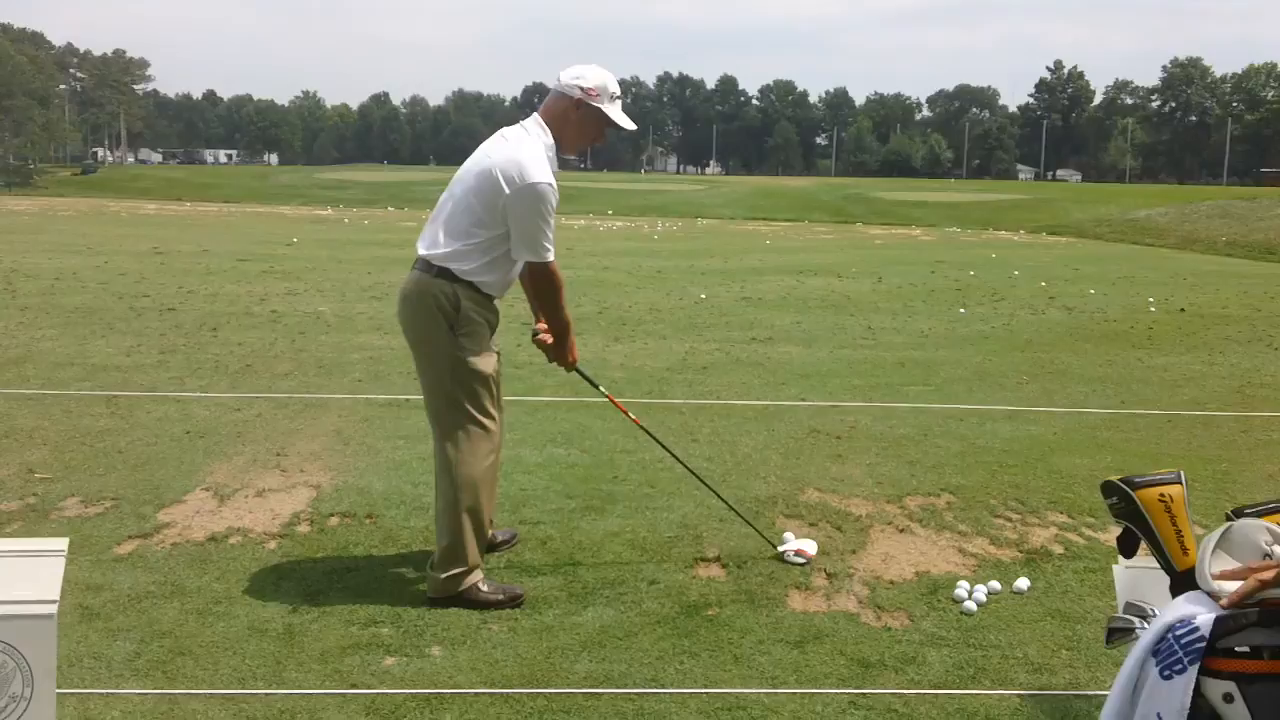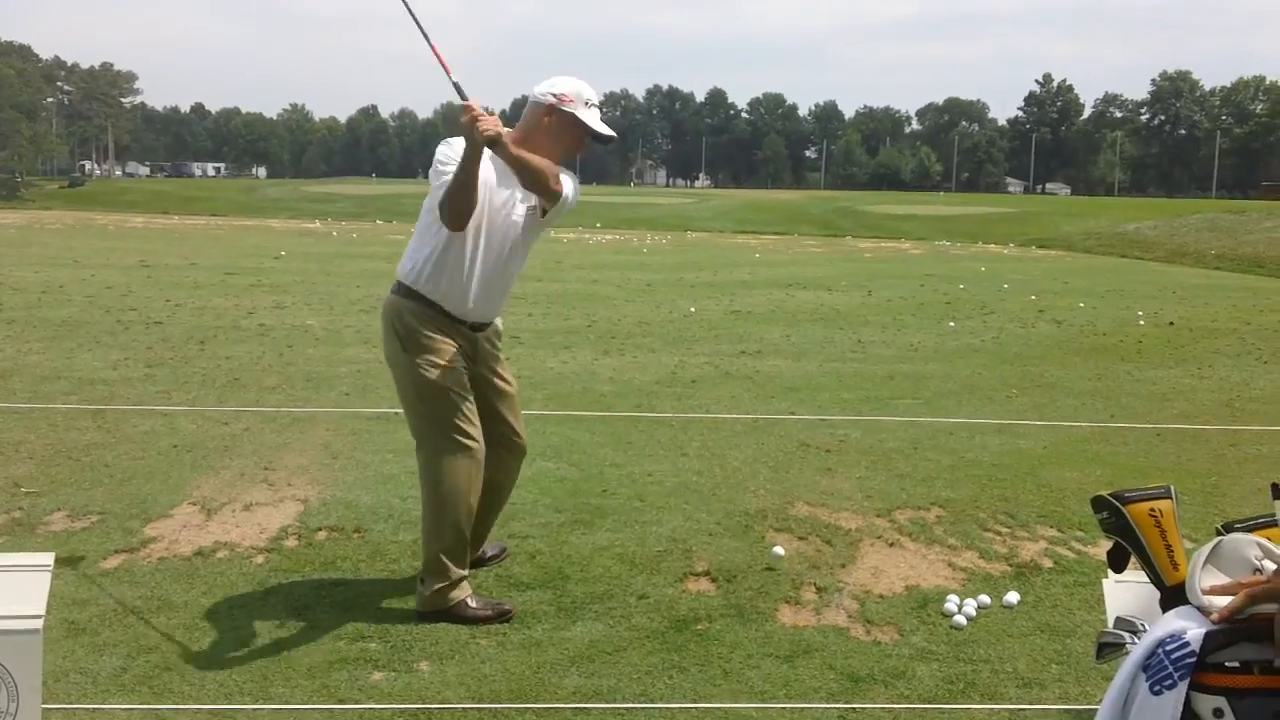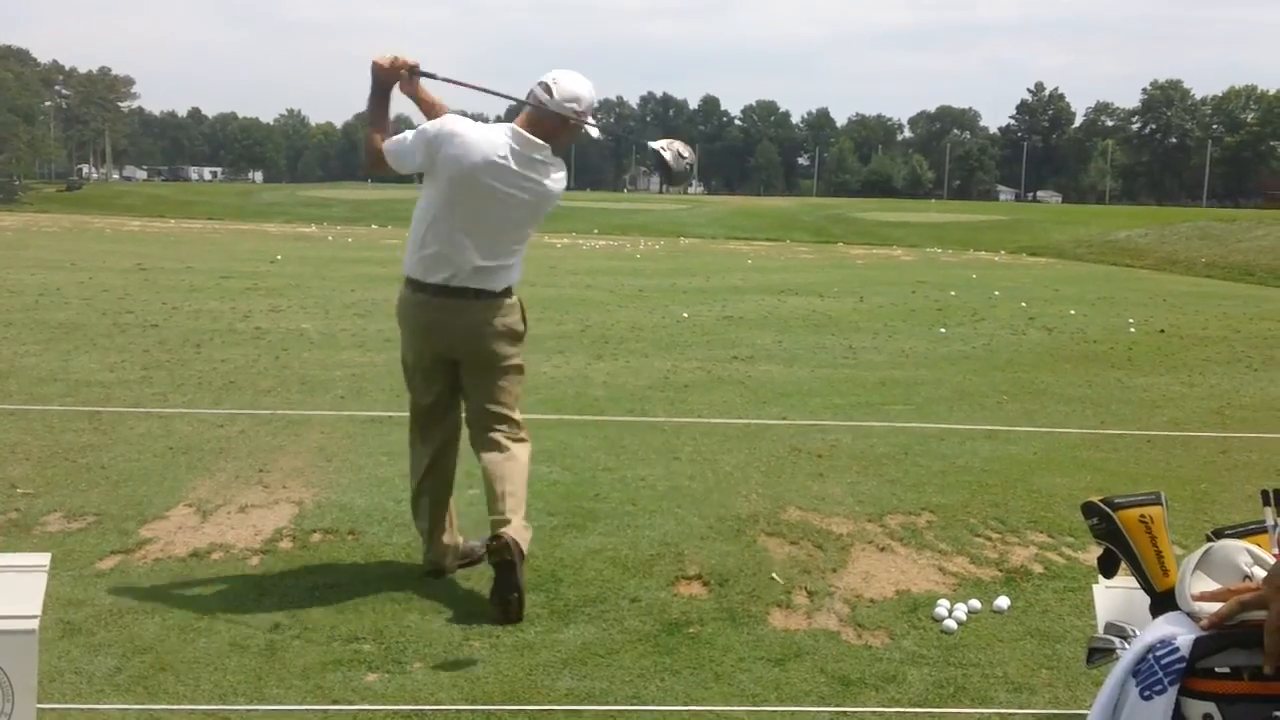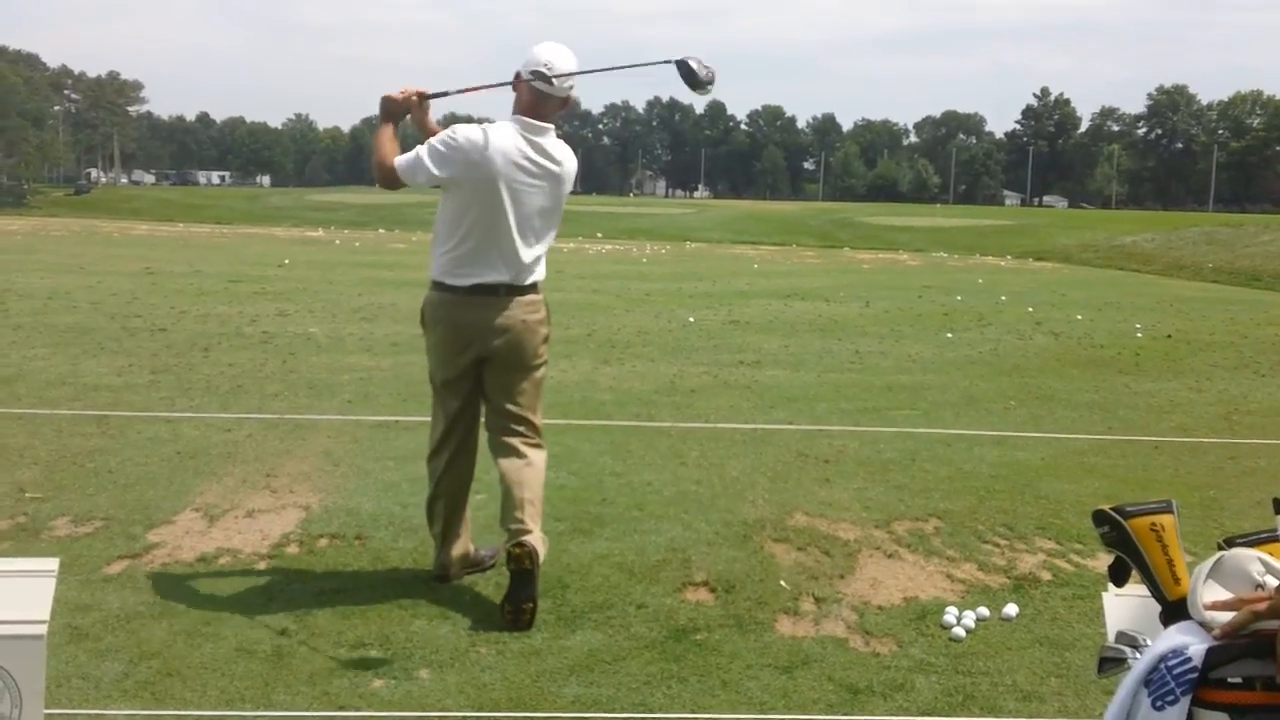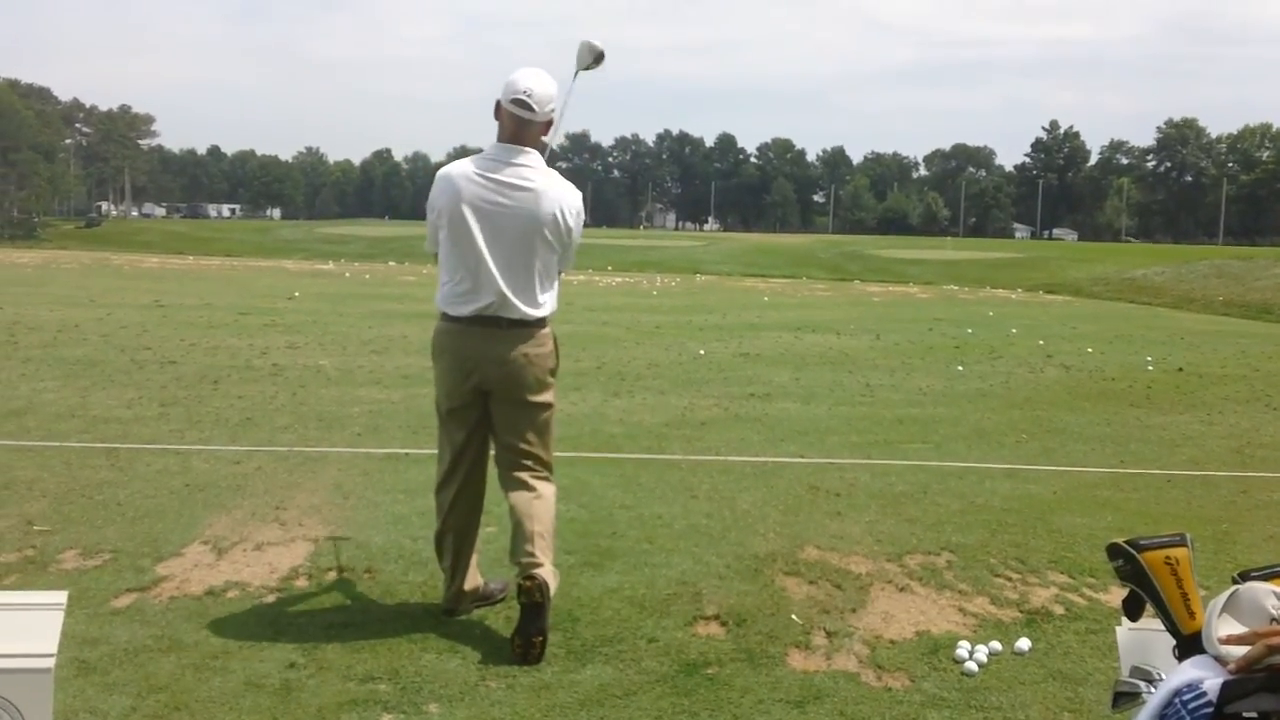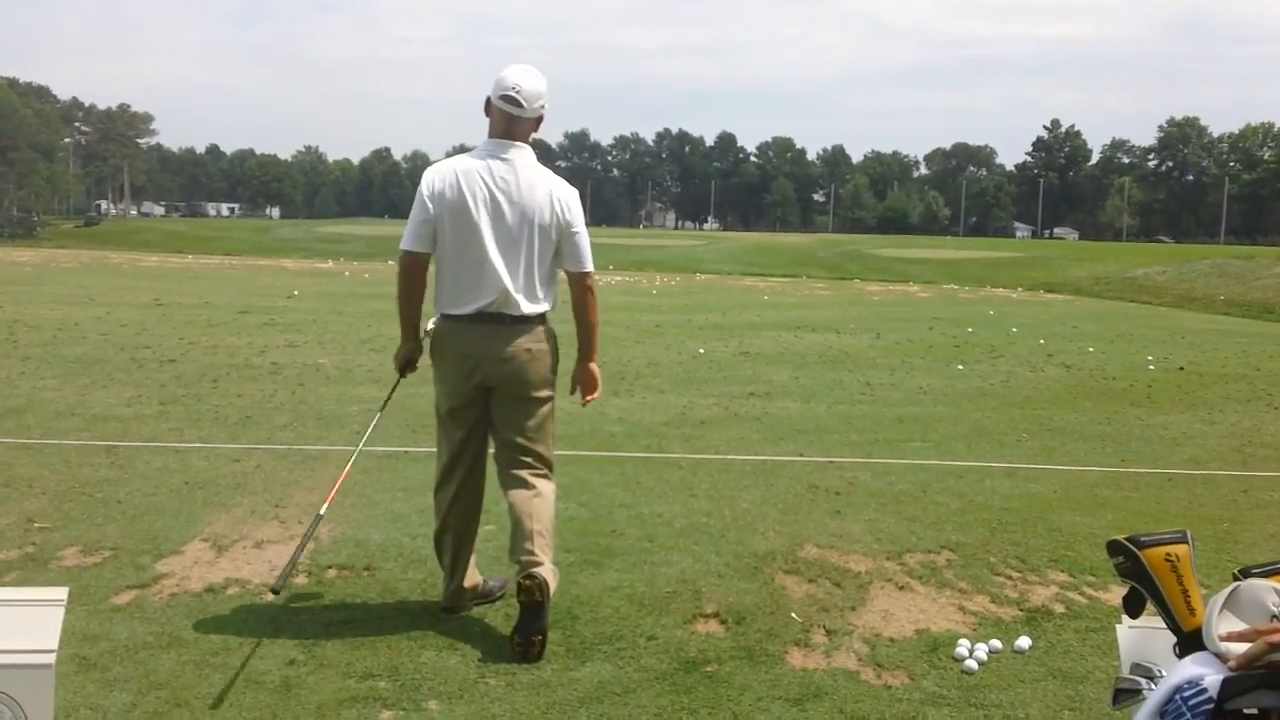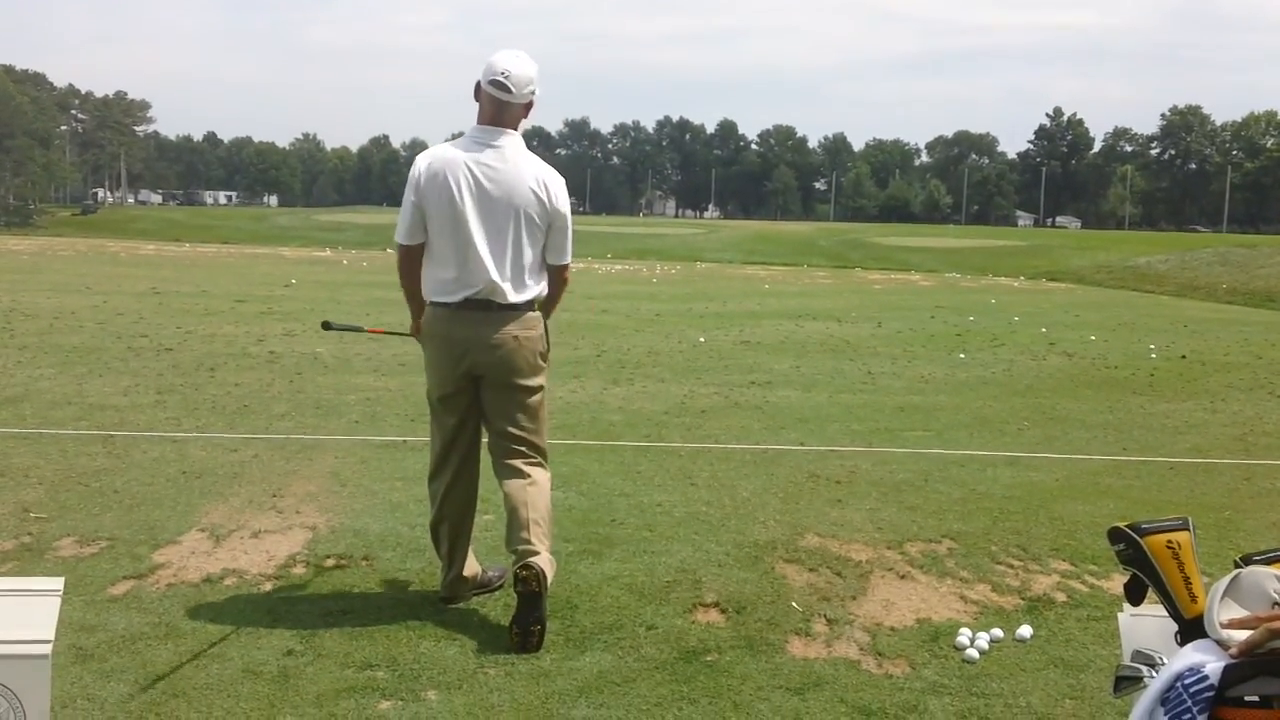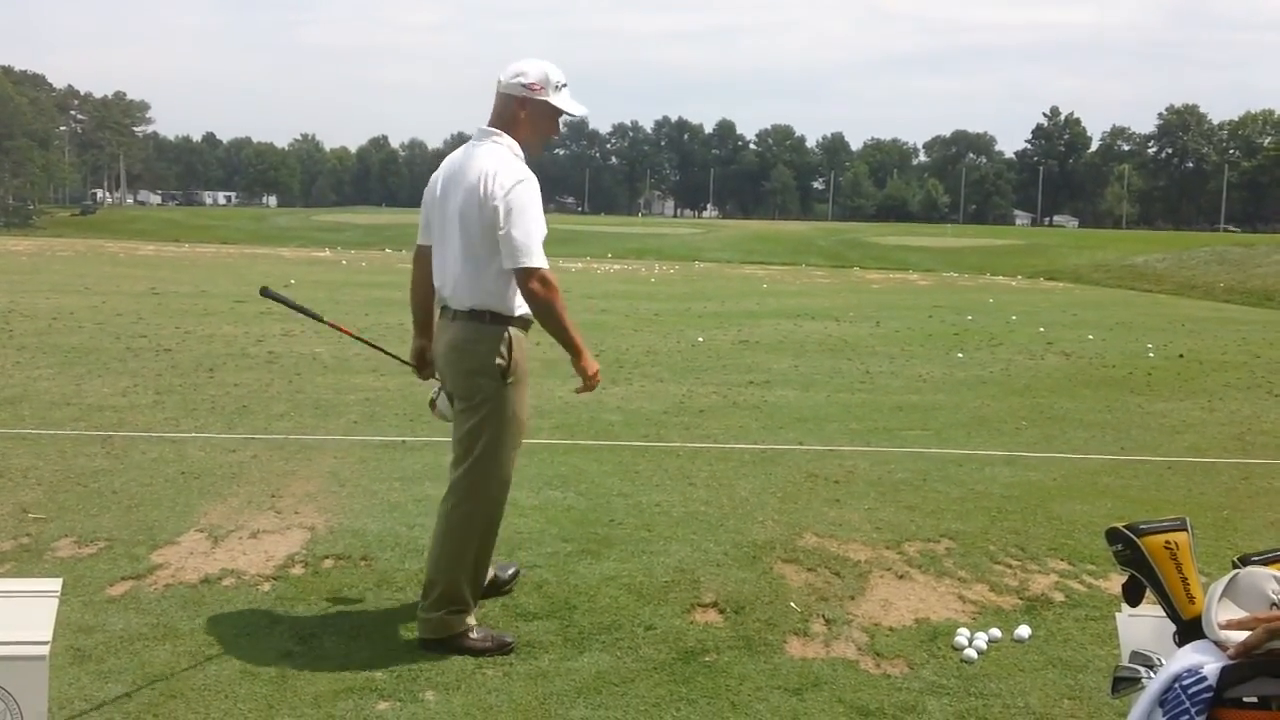
dt=0.7s
person 1, frame 1
left shoulder: (517, 140)
right shoulder: (532, 174)
left elbow: (530, 260)
right elbow: (541, 268)
left wrist: (542, 319)
right wrist: (563, 333)
left hip: (451, 296)
right hip: (449, 301)
left knee: (478, 423)
right knee: (469, 431)
left ankle: (472, 530)
right ankle: (454, 574)
person 1, frame 2
left shoulder: (561, 183)
right shoulder: (456, 152)
left elbow: (540, 180)
right elbow: (454, 218)
left wrist: (503, 143)
right wrist: (477, 147)
left hip: (479, 330)
right hip: (422, 322)
left knee: (507, 447)
right knee: (457, 450)
left ankle: (465, 545)
right ankle: (442, 590)
person 1, frame 3
left shoulder: (455, 139)
right shoulder: (553, 178)
left elbow: (376, 154)
left wrist: (382, 88)
right wrist: (414, 87)
left hip: (423, 304)
right hip: (490, 315)
left knee: (432, 430)
right knee: (501, 431)
left ankle: (440, 545)
right ankle: (507, 536)
person 1, frame 4
left shoulder: (472, 142)
right shoulder: (565, 162)
left elbow: (387, 173)
left wrist: (391, 117)
right wrist: (426, 122)
left hip: (453, 308)
right hip: (520, 312)
left knee: (450, 435)
right knee: (519, 435)
left ankle: (451, 552)
right ankle: (524, 546)
person 1, frame 5
left shoulder: (451, 180)
right shoulder: (565, 196)
left elbow: (440, 256)
right elbow: (554, 273)
left hip: (458, 339)
right hip: (526, 345)
left knee: (458, 469)
right knee: (528, 469)
left ankle: (460, 586)
right ankle: (535, 580)
person 1, frame 6
left shoulder: (441, 178)
right shoulder: (558, 191)
left elbow: (411, 265)
right elbow: (583, 282)
left wrist: (410, 338)
right wrist: (588, 357)
left hip: (457, 340)
right hip: (527, 343)
left knee: (457, 469)
right knee: (528, 468)
left ankle: (459, 584)
right ankle: (535, 578)
person 1, frame 7
left shoulder: (430, 165)
right shoulder: (546, 179)
left elbow: (408, 254)
right elbow: (558, 271)
left wrist: (420, 314)
left hip: (447, 327)
right hip: (515, 331)
left knee: (450, 459)
right knee: (523, 458)
left ankle: (458, 574)
right ankle: (531, 567)
person 1, frame 8
left shoulder: (450, 166)
right shoulder: (513, 176)
left elbow: (423, 260)
right elbow: (534, 281)
left wrist: (421, 337)
right wrist: (579, 352)
left hip: (451, 331)
right hip: (490, 339)
left knee: (472, 469)
right knee: (480, 480)
left ankle: (471, 573)
right ankle: (444, 615)
